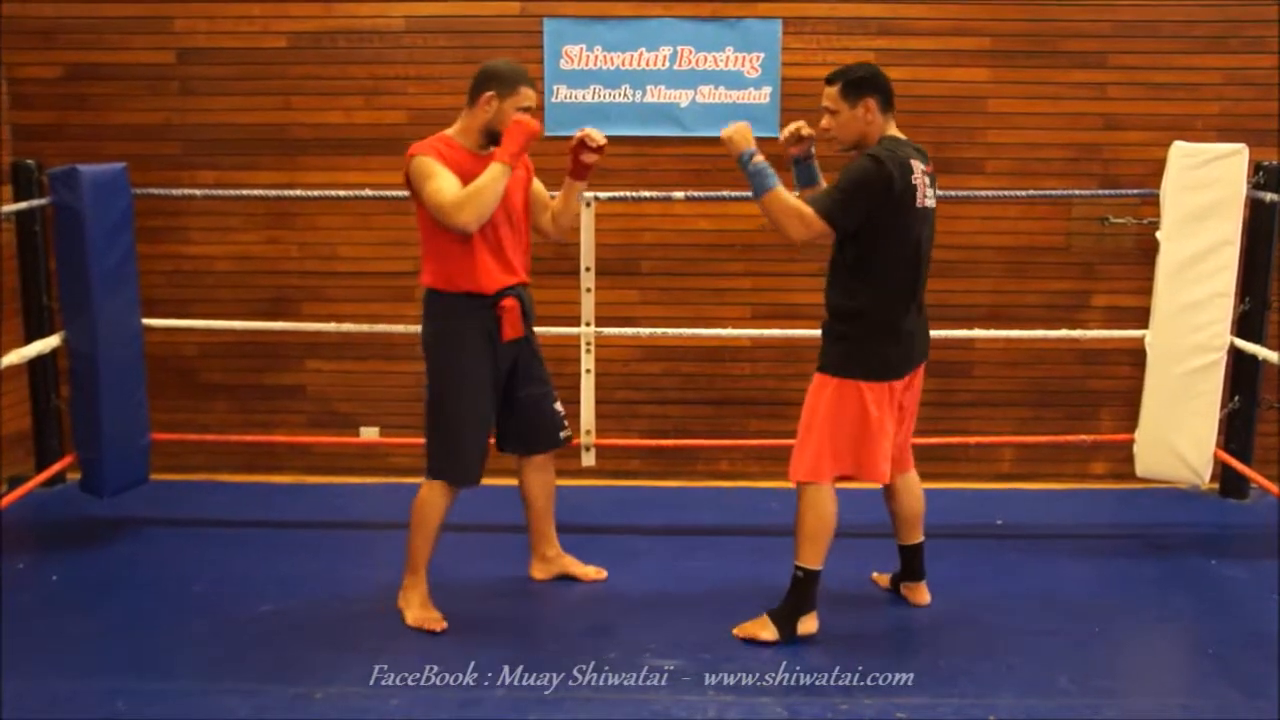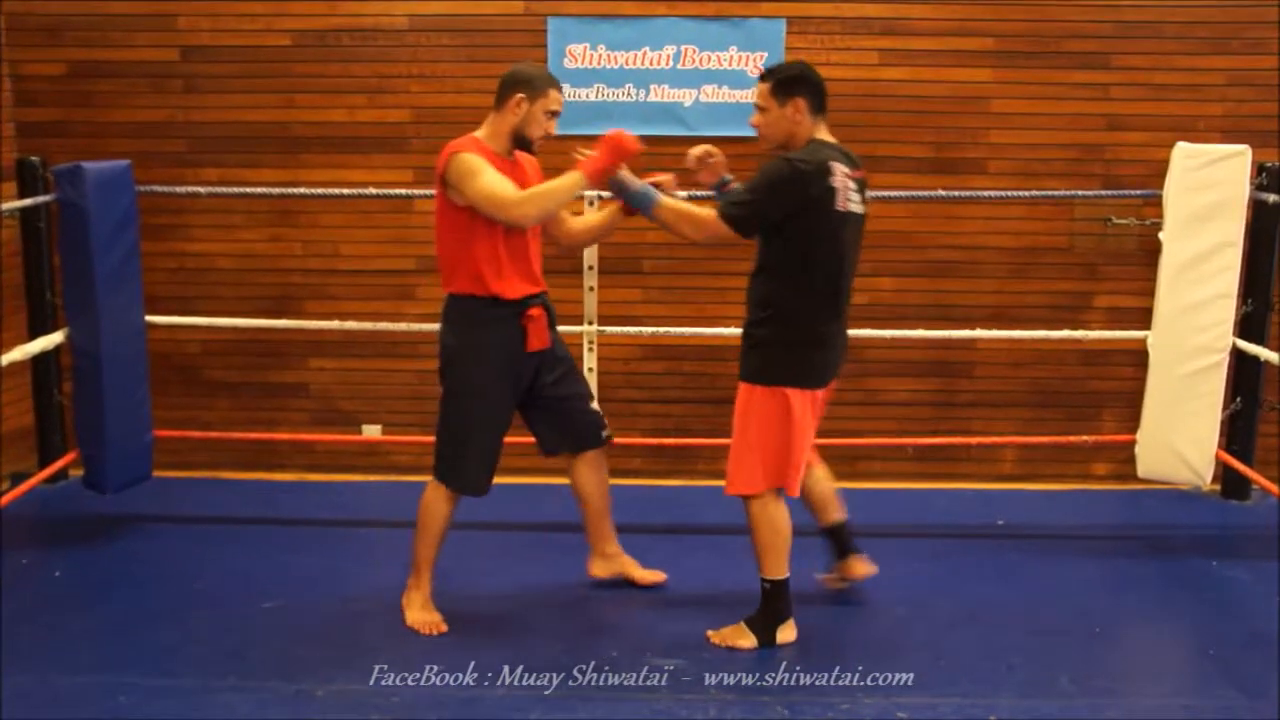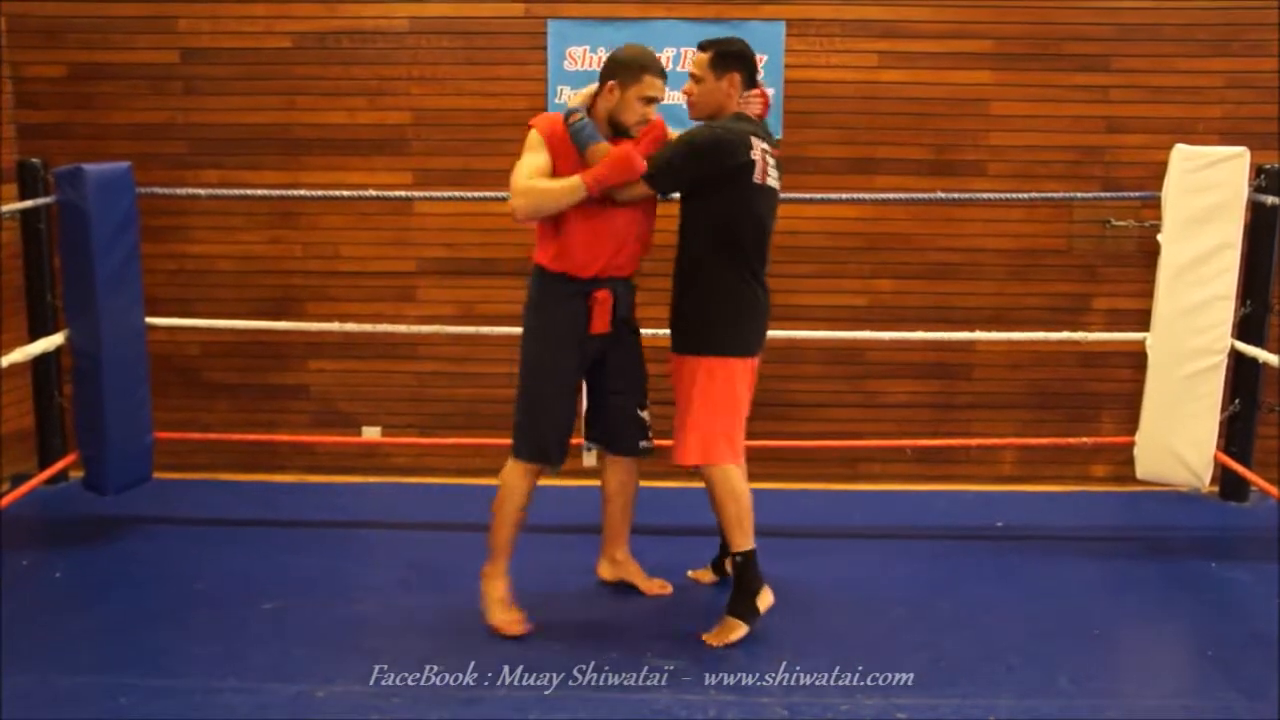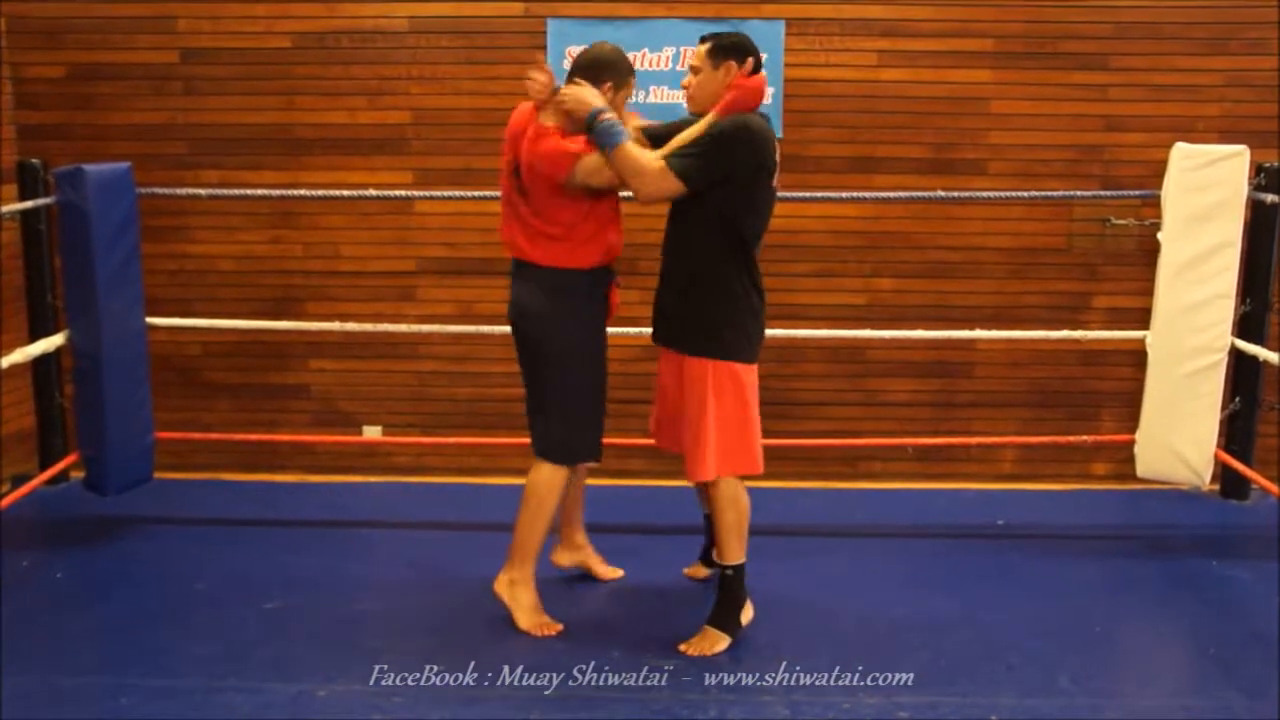
dt=0.5s
person 1, frame 1
left shoulder: (875, 167)
right shoulder: (912, 163)
left elbow: (803, 229)
right elbow: (828, 214)
left wrist: (750, 159)
right wrist: (803, 161)
left hip: (861, 352)
right hip: (903, 344)
left knee: (815, 471)
right knee: (896, 462)
left ankle: (798, 607)
right ankle: (913, 577)
person 1, frame 2
left shoulder: (795, 171)
right shoulder: (844, 170)
left elbow: (706, 228)
left wrist: (625, 185)
right wrist: (722, 182)
left hip: (784, 352)
right hip: (819, 345)
left knee: (761, 484)
right knee: (797, 459)
left ankle: (774, 616)
right ankle: (849, 555)
person 1, frame 3
left shoulder: (717, 142)
right shoulder: (753, 138)
left elbow: (626, 184)
left hip: (720, 324)
right hip: (726, 316)
left knee: (714, 451)
right knee: (722, 443)
left ankle: (750, 587)
right ankle: (733, 552)
person 1, frame 4
left shoulder: (742, 133)
right shoulder: (713, 131)
left elbow: (650, 183)
right elbow: (647, 157)
left wrist: (598, 116)
right wrist: (582, 113)
left hip: (719, 325)
right hip: (691, 319)
left knee: (719, 461)
right knee: (698, 449)
left ankle: (733, 603)
right ankle: (719, 547)
person 2, frame 1
left shoulder: (511, 156)
right shoulder: (429, 157)
left elbow: (555, 226)
right elbow: (464, 216)
left wrist: (578, 171)
right wrist: (507, 154)
left hip: (511, 313)
right hip: (459, 318)
left knee: (541, 441)
right knee: (450, 465)
left ankle: (547, 554)
right ankle: (414, 586)
person 2, frame 2
left shoulder: (526, 163)
right shoulder: (464, 158)
left elbow: (570, 233)
right elbow: (523, 211)
left wrist: (625, 206)
right wrist: (595, 163)
left hip: (532, 320)
right hip: (480, 326)
left knee: (586, 436)
right knee: (457, 471)
left ankle: (606, 554)
right ankle: (418, 587)
person 2, frame 3
left shoulder: (649, 138)
right shoulder: (553, 130)
right elbow: (521, 202)
right wrist: (601, 175)
left hip: (615, 301)
right hip: (558, 301)
left knee: (626, 439)
right knee: (536, 447)
left ankle: (615, 558)
right ankle: (497, 574)
person 2, frame 4
left shoulder: (531, 116)
right shoulder: (568, 154)
left hip: (542, 289)
right hip: (565, 298)
left knee: (575, 426)
right knee: (562, 444)
left ankle: (571, 541)
right ankle: (517, 577)
